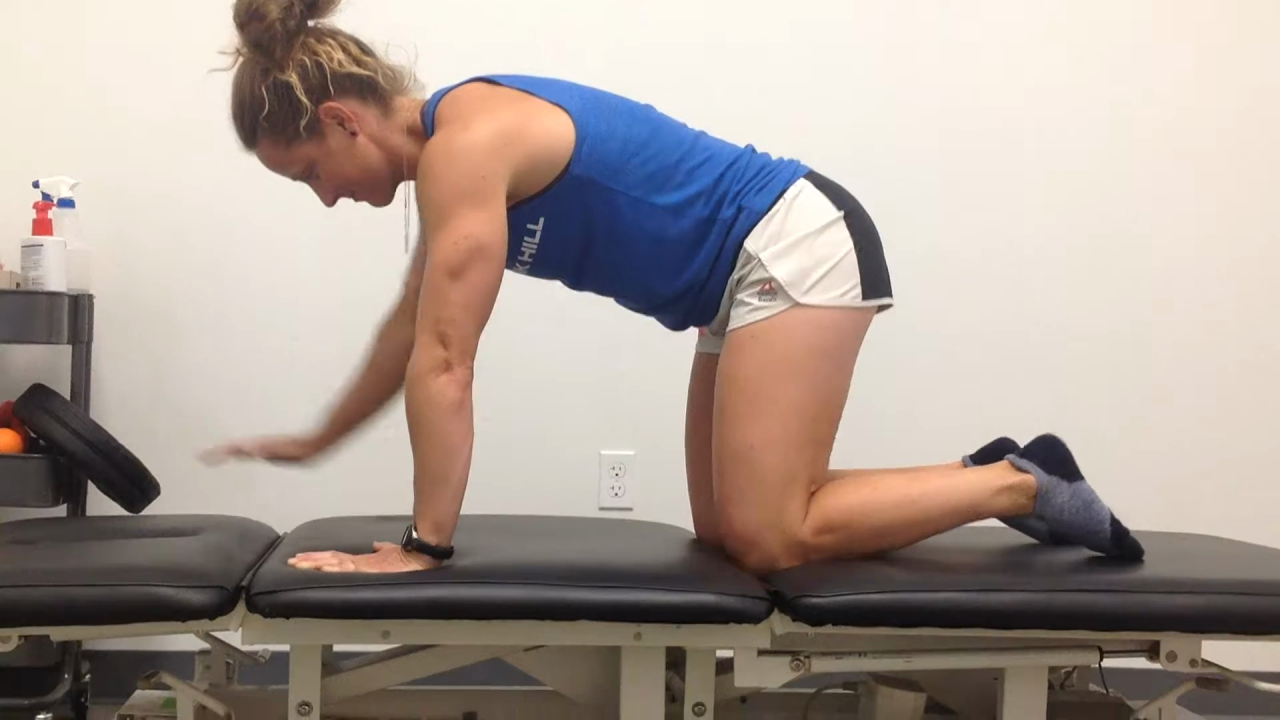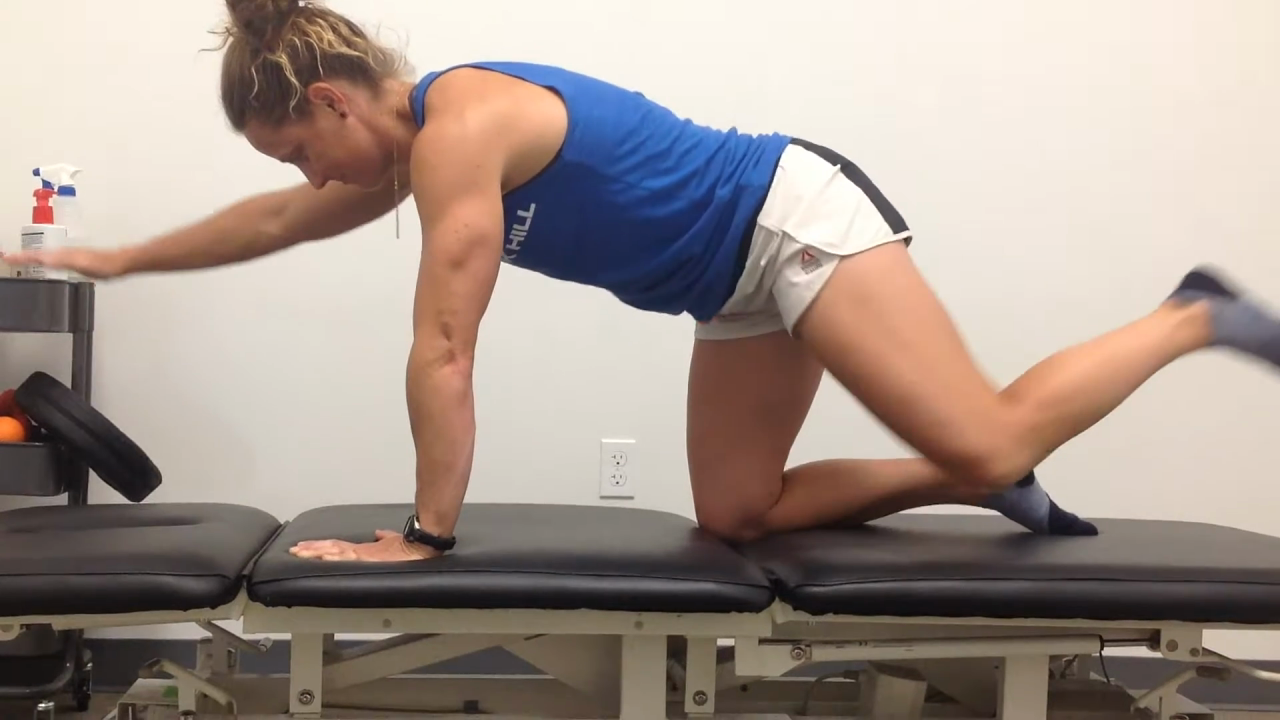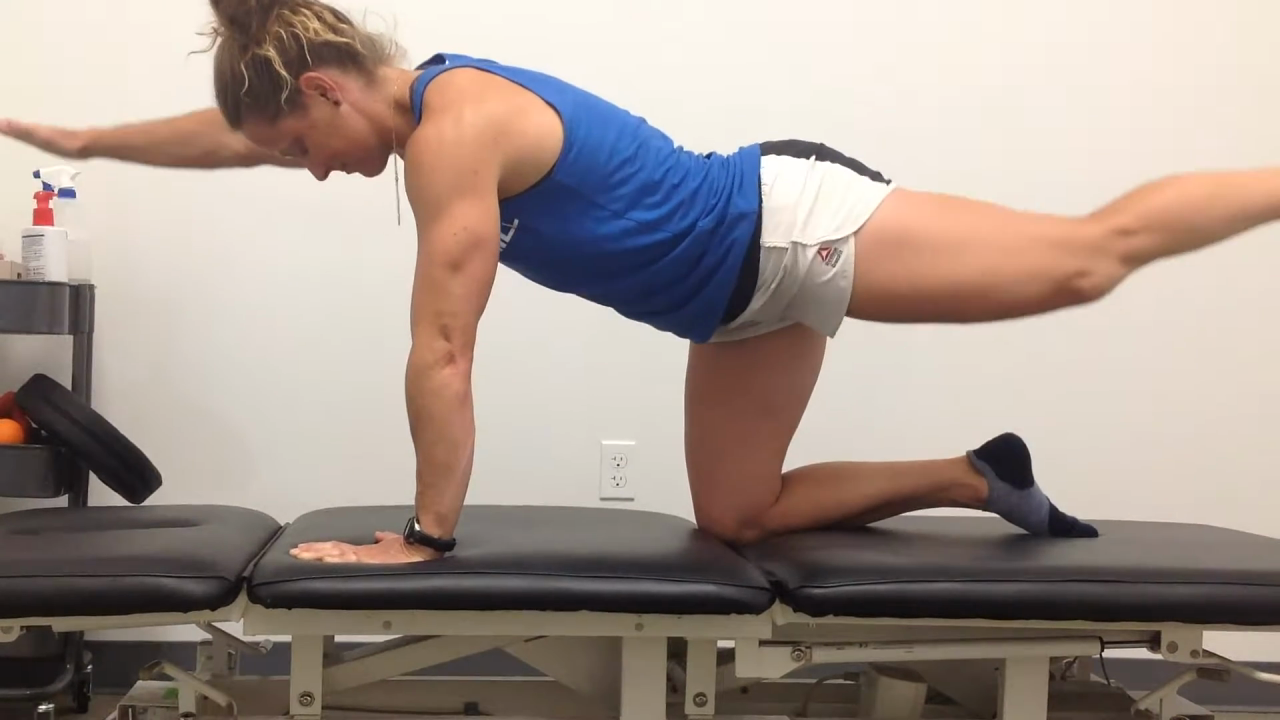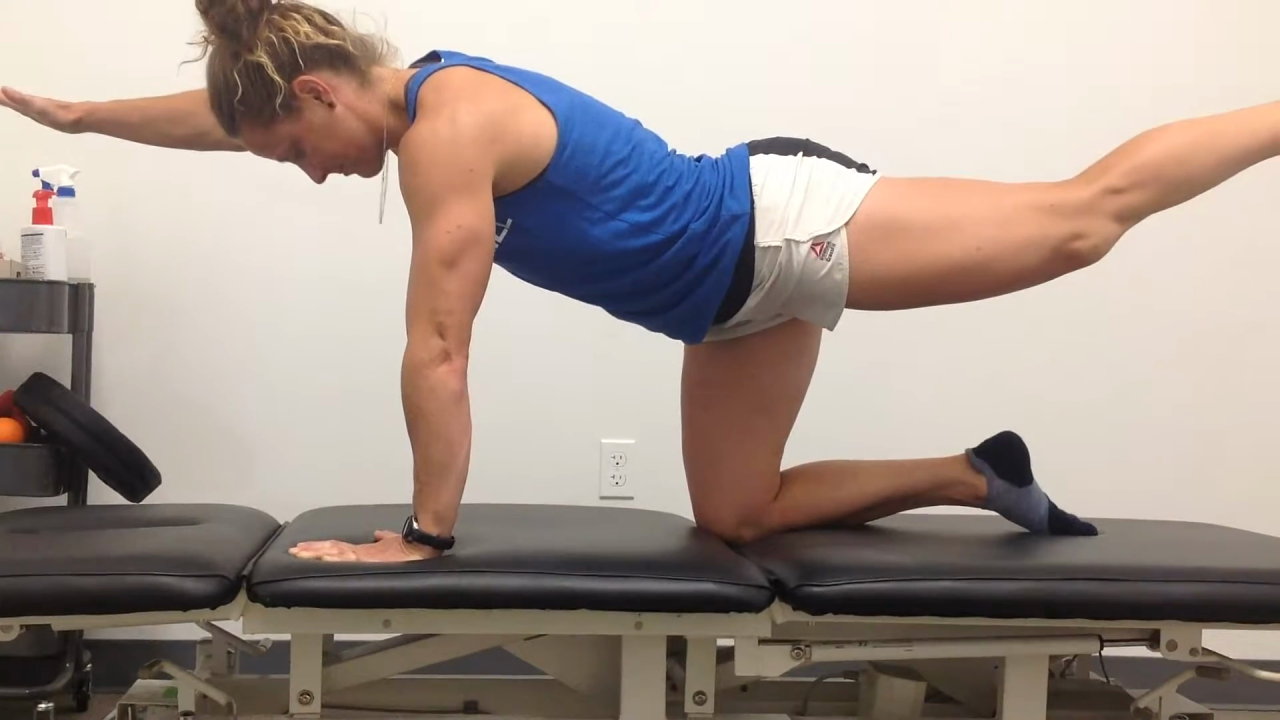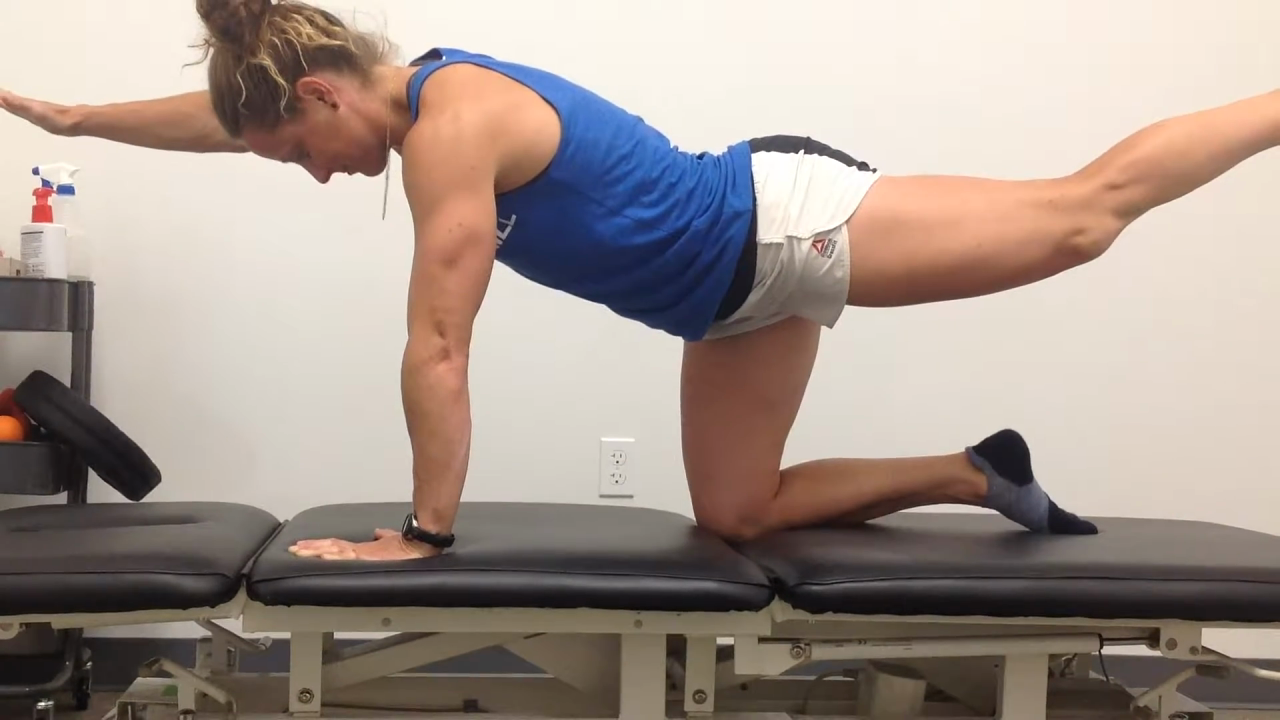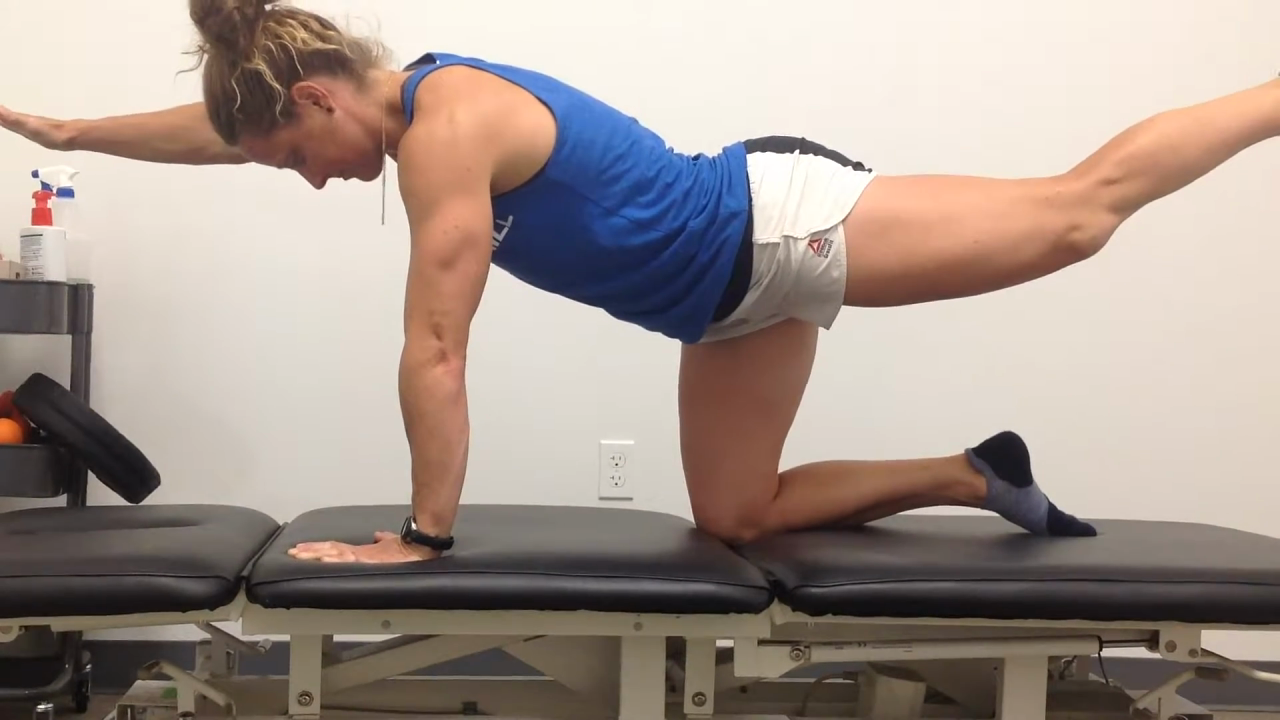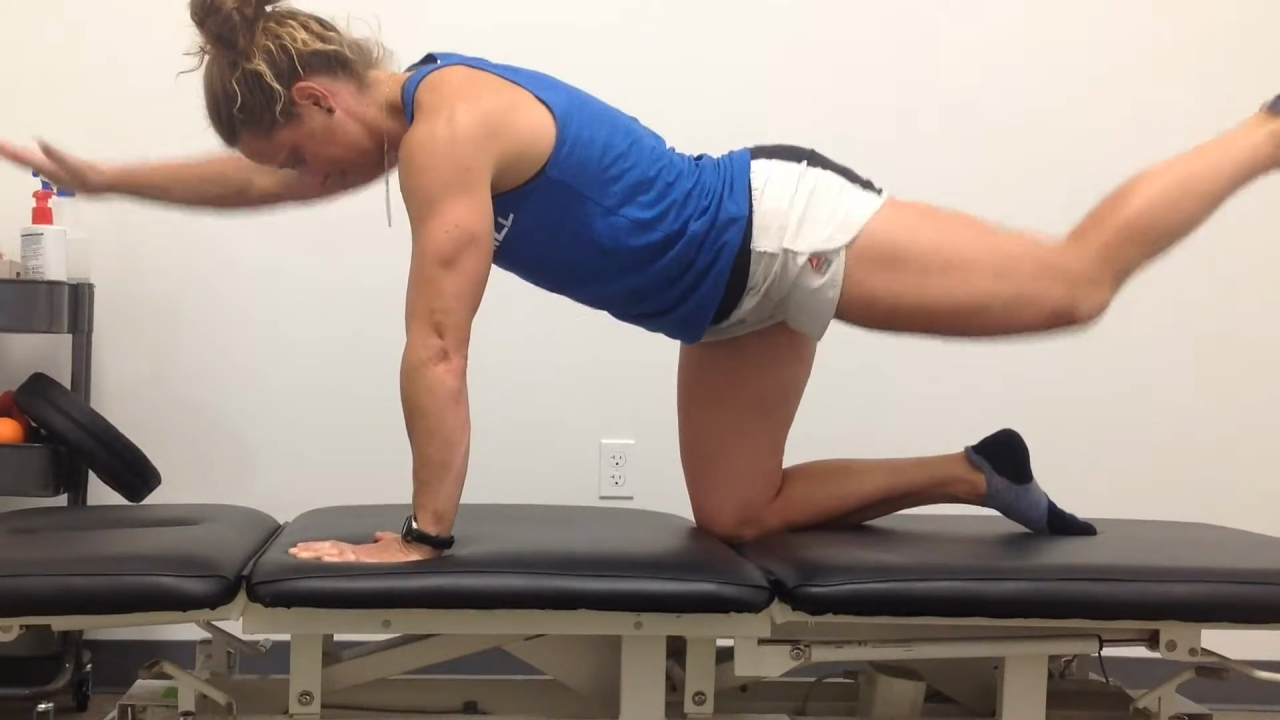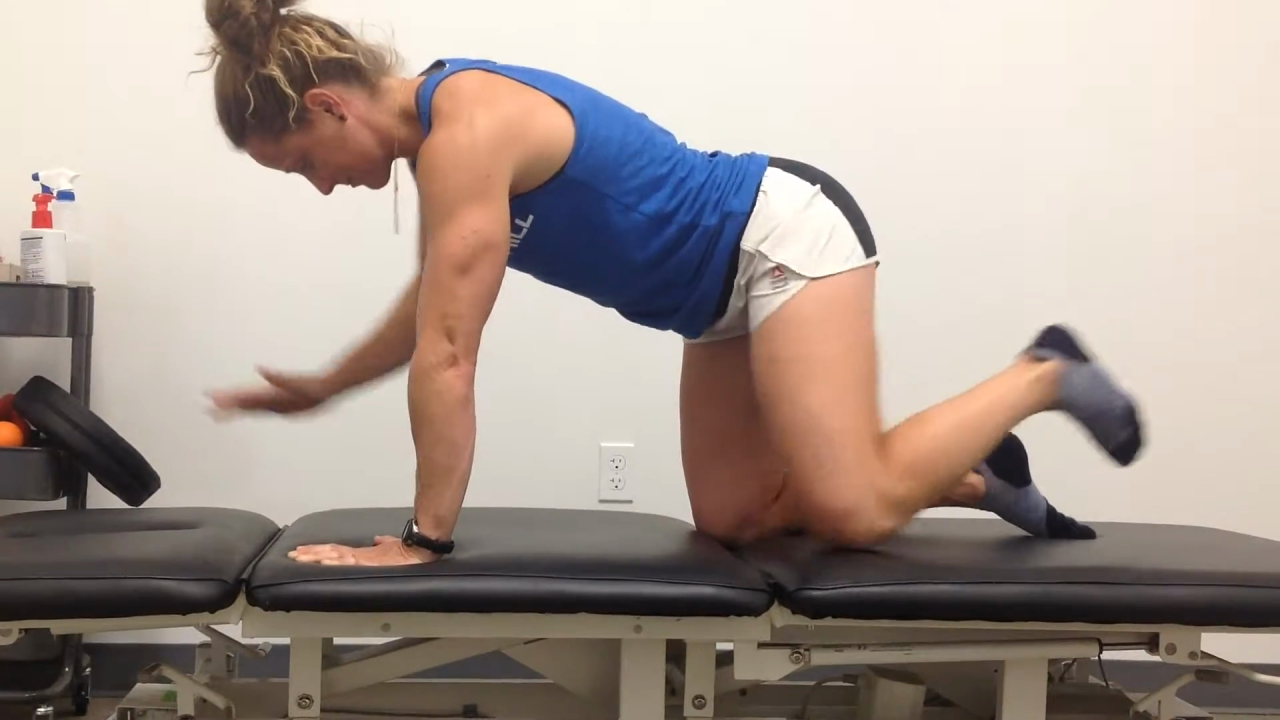
dt=0.5s
person 1, frame 1
left shoulder: (462, 143)
right shoulder: (466, 157)
left elbow: (445, 362)
right elbow: (410, 331)
left wrist: (422, 544)
right wrist: (313, 440)
left hip: (793, 246)
right hip: (747, 276)
left knee: (773, 542)
right knee: (728, 531)
left ankle: (1027, 478)
right ankle: (987, 477)
person 1, frame 2
left shoulder: (457, 128)
right shoulder: (419, 142)
left elbow: (442, 357)
right elbow: (276, 223)
left wrist: (425, 532)
right wrist: (120, 259)
left hip: (796, 218)
right hip: (748, 267)
left knee: (984, 442)
right knee: (738, 516)
right ankle: (999, 480)
person 1, frame 3
left shoulder: (452, 130)
left elbow: (442, 356)
right elbow: (231, 132)
left wrist: (425, 533)
left hip: (794, 223)
right hip: (748, 278)
left knee: (1089, 254)
right knee: (740, 516)
right ankle: (980, 478)
person 1, frame 4
left shoulder: (445, 128)
left elbow: (436, 352)
right elbow: (225, 113)
left wrist: (426, 532)
left hip: (785, 222)
right hip: (741, 285)
left knee: (1082, 215)
right knee: (738, 517)
right ankle: (979, 478)
person 1, frame 5
left shoulder: (451, 122)
left elbow: (437, 348)
right elbow: (226, 115)
left wrist: (424, 531)
left hip: (787, 218)
right hip: (741, 280)
left knee: (1084, 208)
right knee: (741, 514)
right ankle: (981, 474)
person 1, frame 6
left shoulder: (443, 130)
left elbow: (433, 353)
right elbow: (225, 126)
left wrist: (425, 533)
left hip: (782, 220)
right hip: (737, 286)
left knee: (1076, 210)
right knee: (738, 517)
right ankle: (977, 479)
person 1, frame 7
left shoulder: (444, 127)
right shoulder: (404, 117)
left elbow: (436, 355)
right elbow: (267, 181)
left wrist: (424, 533)
right wrist: (103, 177)
left hip: (785, 224)
right hip: (736, 282)
left knee: (1070, 276)
right knee: (738, 515)
right ankle: (978, 474)
person 1, frame 8
left shoulder: (464, 132)
right shoulder: (440, 129)
left elbow: (447, 355)
right elbow: (427, 308)
left wrist: (425, 536)
right wrist: (322, 387)
left hip: (780, 231)
right hip: (733, 277)
left knee: (855, 512)
right knee: (735, 517)
left ankle: (1043, 374)
right ankle: (975, 480)
